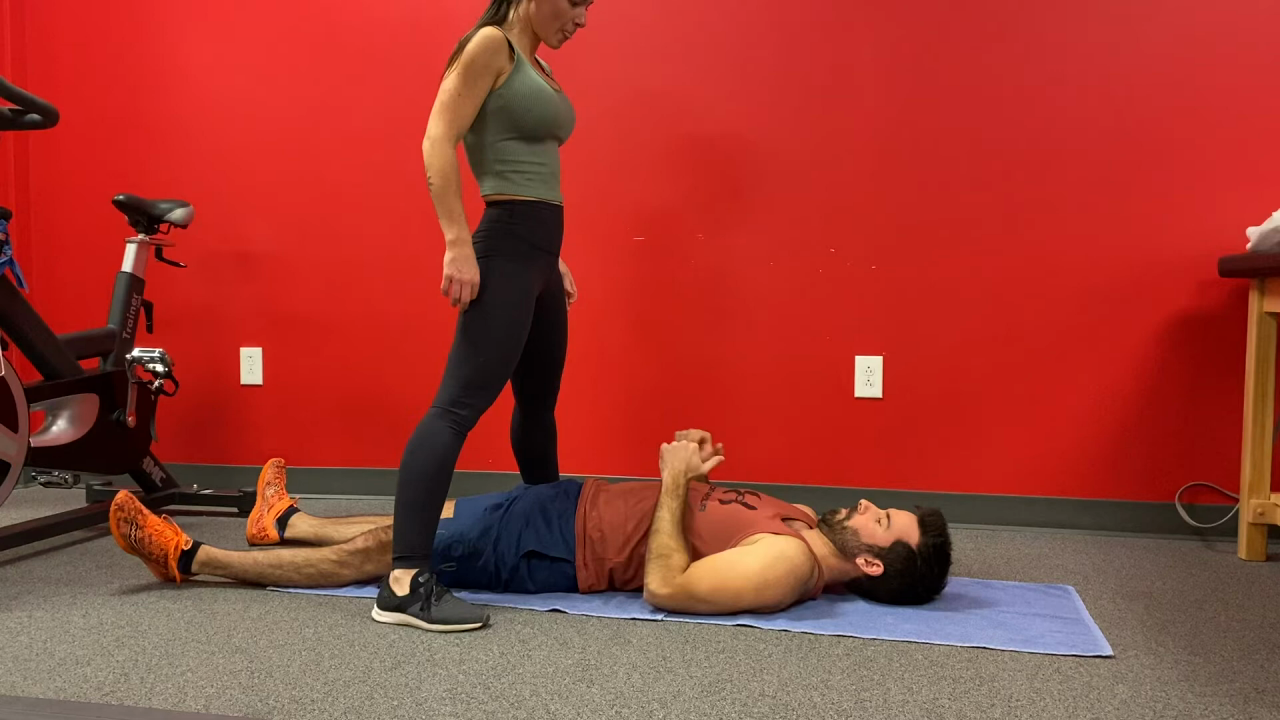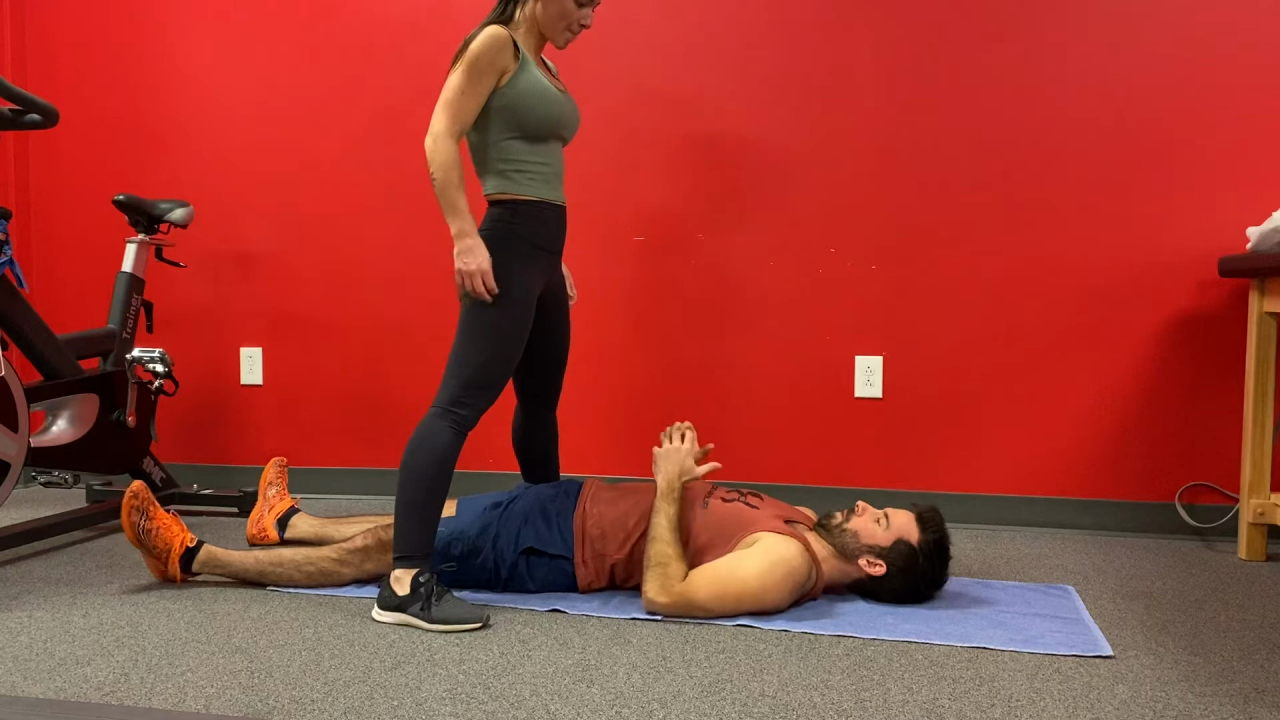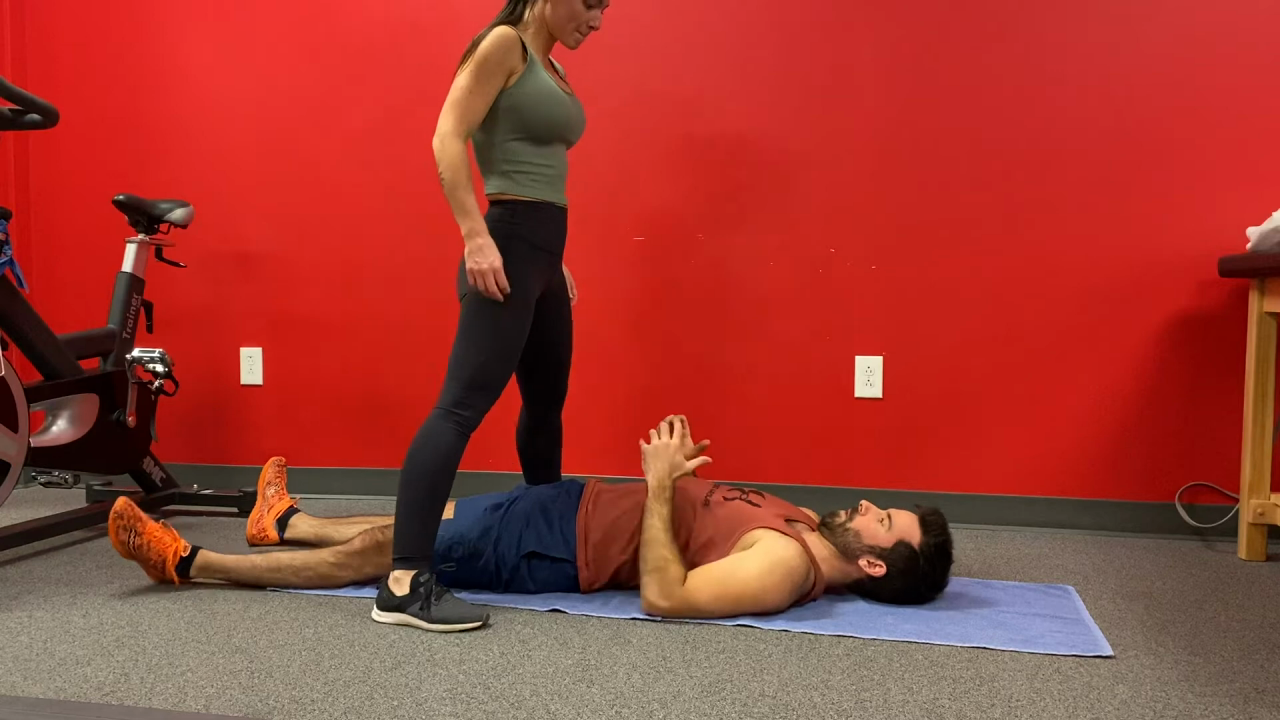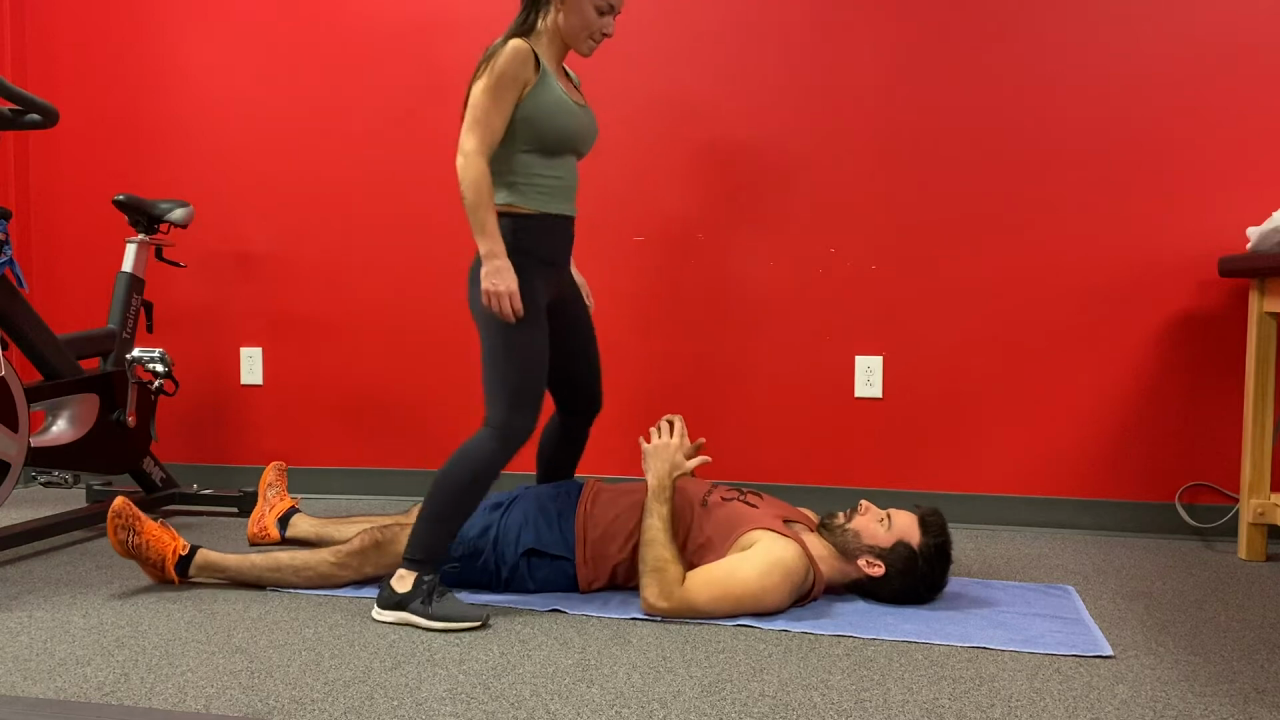
dt=0.2s
person 1, frame 1
left shoulder: (787, 568)
right shoulder: (803, 528)
left elbow: (665, 585)
left wrist: (676, 480)
right wrist: (690, 476)
left hip: (560, 550)
right hip: (579, 503)
left knee: (382, 553)
left ankle: (190, 557)
right ankle: (284, 522)
person 1, frame 2
left shoulder: (786, 569)
right shoulder: (803, 529)
left elbow: (664, 591)
left wrist: (667, 487)
right wrist: (683, 479)
left hip: (558, 549)
right hip: (577, 504)
left knee: (383, 551)
left ankle: (192, 557)
right ankle: (284, 524)
person 1, frame 3
left shoulder: (784, 569)
right shoulder: (802, 527)
left elbow: (663, 594)
left wrist: (659, 485)
right wrist: (675, 477)
left hip: (560, 550)
right hip: (576, 504)
left knee: (380, 552)
left ankle: (190, 561)
right ankle: (283, 524)
person 1, frame 4
left shoulder: (784, 569)
right shoulder: (801, 528)
left elbow: (662, 594)
left wrist: (658, 485)
right wrist: (676, 479)
left hip: (560, 548)
right hip: (574, 505)
left knee: (382, 552)
right knee: (422, 517)
left ankle: (189, 562)
right ankle: (287, 522)
person 2, frame 1
left shoulder: (536, 66)
right elbow: (437, 143)
left wrist: (554, 258)
right wrist: (458, 243)
left hip: (536, 254)
right hip: (504, 252)
left knee: (538, 404)
right knee: (460, 406)
right ankle: (405, 583)
person 2, frame 2
left shoulder: (541, 65)
right elbow: (440, 140)
right wrist: (465, 238)
left hip: (540, 255)
right hip: (506, 250)
left knee: (540, 404)
right knee: (461, 406)
right ankle: (405, 584)
person 2, frame 3
left shoulder: (550, 69)
right elbow: (448, 139)
right wrist: (475, 237)
left hip: (541, 256)
right hip: (507, 250)
left knee: (545, 402)
right knee: (461, 408)
right ankle: (405, 583)
person 2, frame 4
left shoulder: (565, 78)
right shoulder: (516, 57)
right elbow: (471, 158)
left wrist: (567, 267)
right wrist: (494, 259)
left hip: (550, 265)
right hip: (516, 264)
left knee: (582, 404)
right knee: (510, 425)
right ankle: (408, 583)
